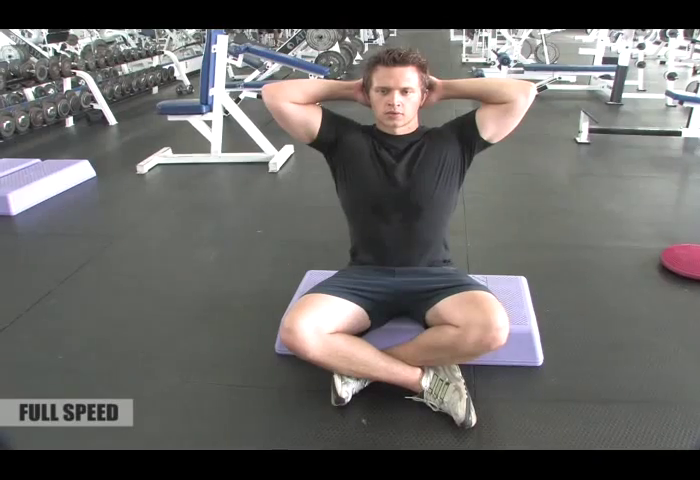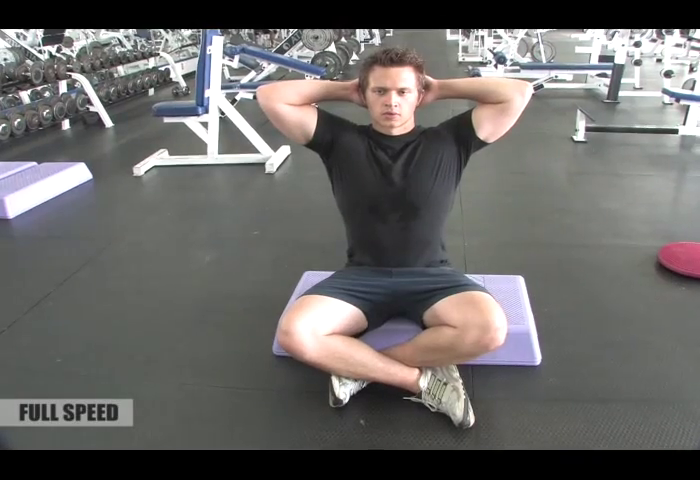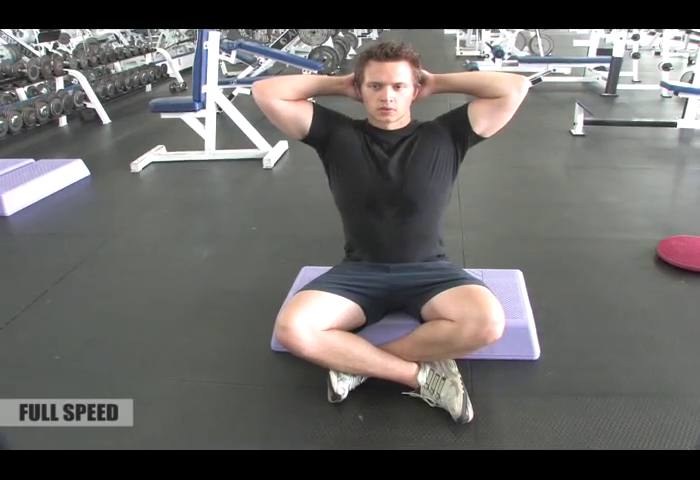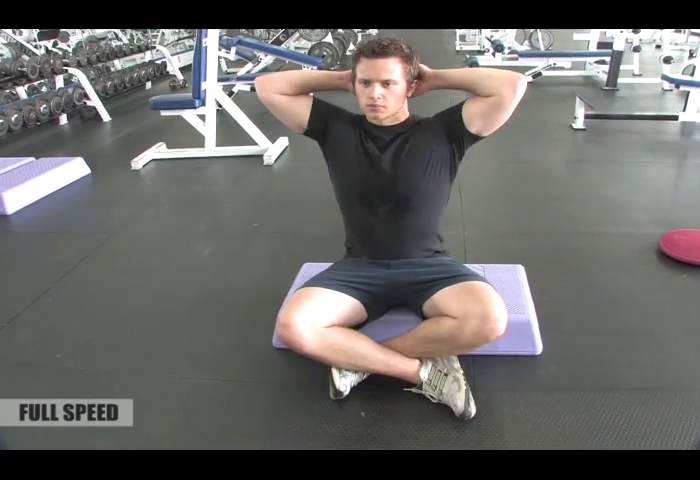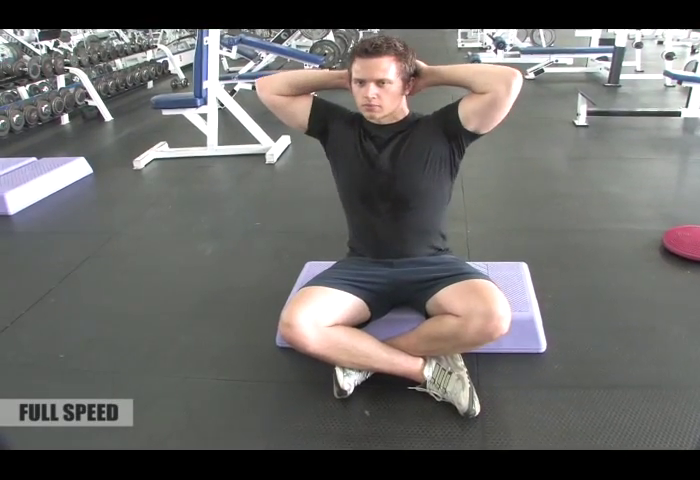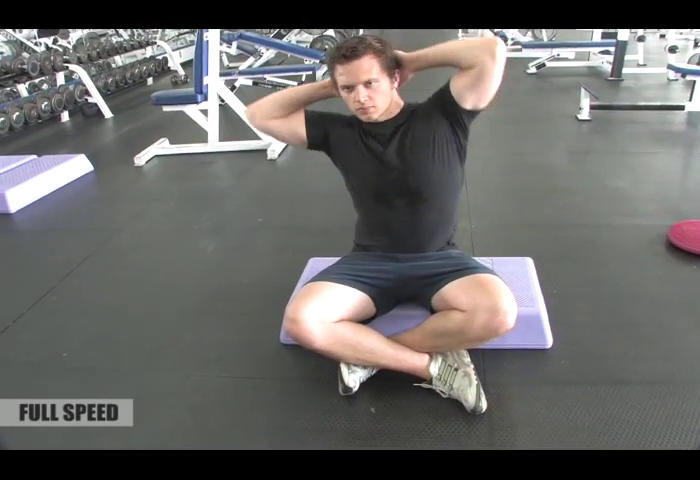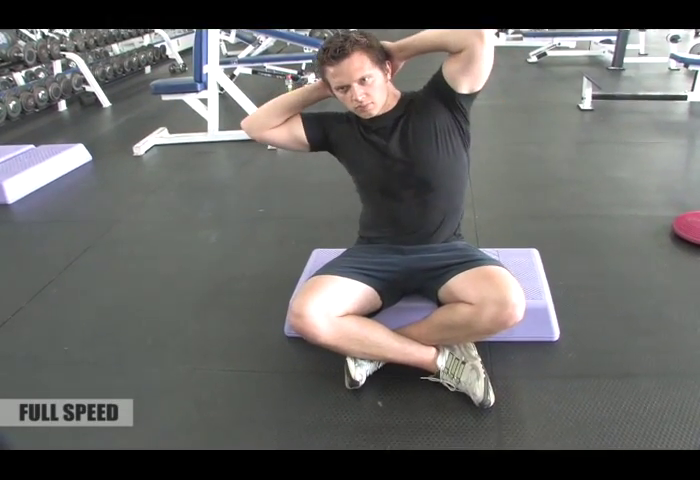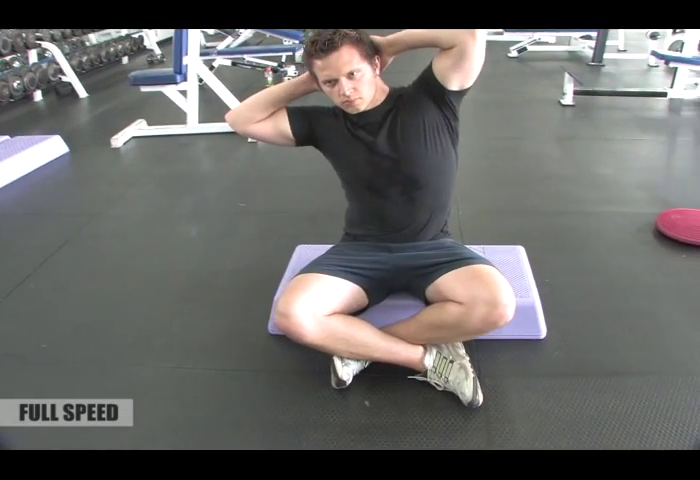
dt=0.3s
person 1, frame 1
left shoulder: (452, 142)
right shoulder: (345, 139)
left elbow: (522, 94)
right elbow: (275, 95)
left wrist: (445, 88)
right wrist: (346, 88)
left hip: (432, 276)
right hip: (364, 276)
left knee: (491, 328)
right knee: (297, 332)
left ankle: (361, 365)
right ankle: (424, 380)
person 1, frame 2
left shoulder: (449, 142)
right shoulder: (341, 140)
left elbow: (519, 93)
right elbow: (270, 96)
left wrist: (441, 88)
right wrist: (342, 89)
left hip: (431, 276)
right hip: (361, 277)
left knee: (489, 328)
right knee: (294, 334)
left ankle: (355, 366)
right ankle: (423, 379)
person 1, frame 3
left shoulder: (446, 135)
right shoulder: (336, 134)
left elbow: (515, 88)
right elbow: (265, 93)
left wrist: (438, 82)
right wrist: (338, 84)
left hip: (428, 270)
right hip: (360, 272)
left knee: (487, 322)
right knee: (291, 329)
left ankle: (357, 361)
right ankle: (421, 376)
person 1, frame 4
left shoulder: (442, 133)
right shoulder: (336, 128)
left elbow: (512, 87)
right elbow: (267, 86)
left wrist: (436, 77)
right wrist: (338, 79)
left hip: (428, 265)
right hip: (360, 268)
left knee: (489, 319)
right knee: (292, 326)
left ankle: (356, 358)
right ankle: (423, 370)
person 1, frame 5
left shoulder: (442, 130)
right shoulder: (338, 127)
left elbow: (507, 83)
right elbow: (268, 88)
left wrist: (433, 74)
right wrist: (338, 78)
left hip: (430, 265)
right hip: (363, 267)
left knee: (492, 317)
right knee: (296, 326)
left ankle: (362, 356)
right ankle: (427, 371)
person 1, frame 6
left shoulder: (441, 117)
right shoulder: (338, 132)
left elbow: (492, 52)
right elbow: (259, 115)
left wrist: (414, 60)
right wrist: (326, 87)
left hip: (438, 259)
right hip: (370, 261)
left knee: (499, 312)
right knee: (301, 321)
left ankle: (365, 352)
right ankle: (432, 365)
person 1, frame 7
left shoulder: (441, 104)
right shoulder: (338, 129)
left elbow: (479, 35)
right elbow: (256, 127)
left wrist: (402, 48)
right wrist: (317, 90)
left hip: (443, 251)
right hip: (375, 253)
left knee: (506, 305)
right knee: (306, 316)
left ankle: (373, 347)
right ankle: (439, 360)
person 1, frame 8
left shoulder: (430, 100)
right shoulder: (324, 123)
left elbow: (470, 34)
right elbow: (240, 119)
left wrist: (392, 43)
right wrist: (304, 83)
left hip: (430, 248)
right hip: (361, 250)
left knee: (497, 304)
right knee: (292, 316)
left ankle: (361, 344)
right ankle: (427, 358)
